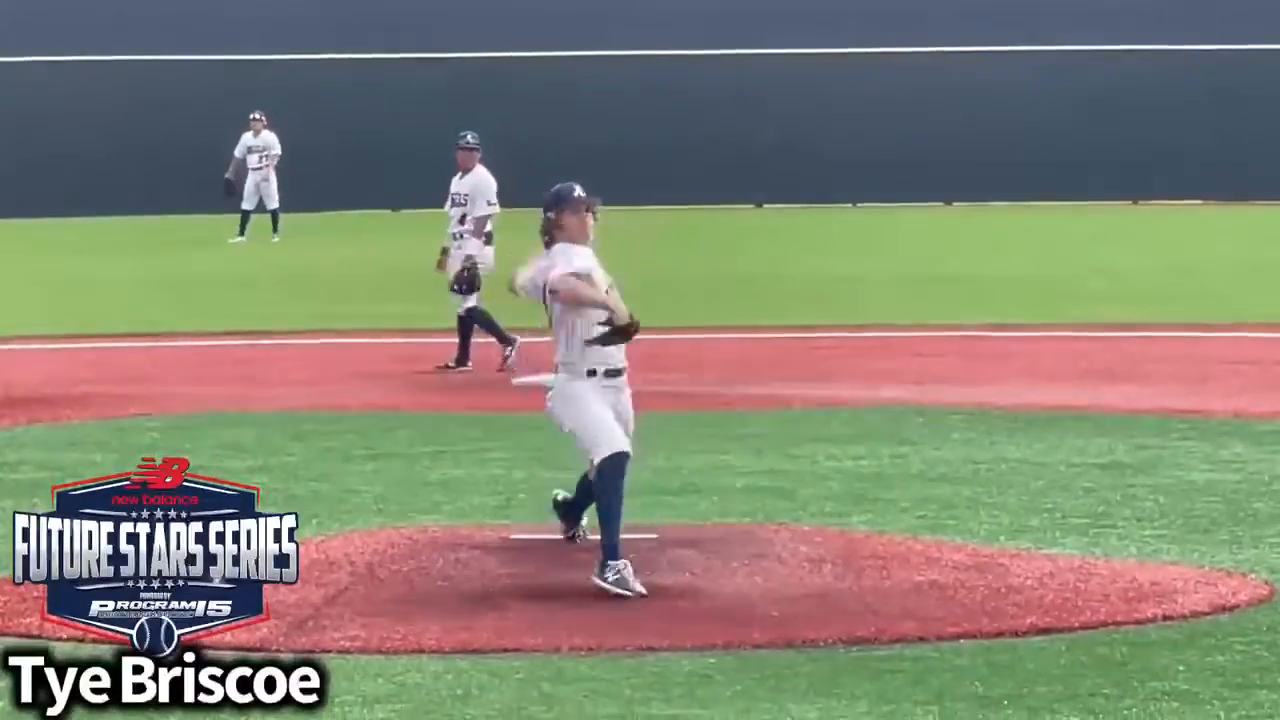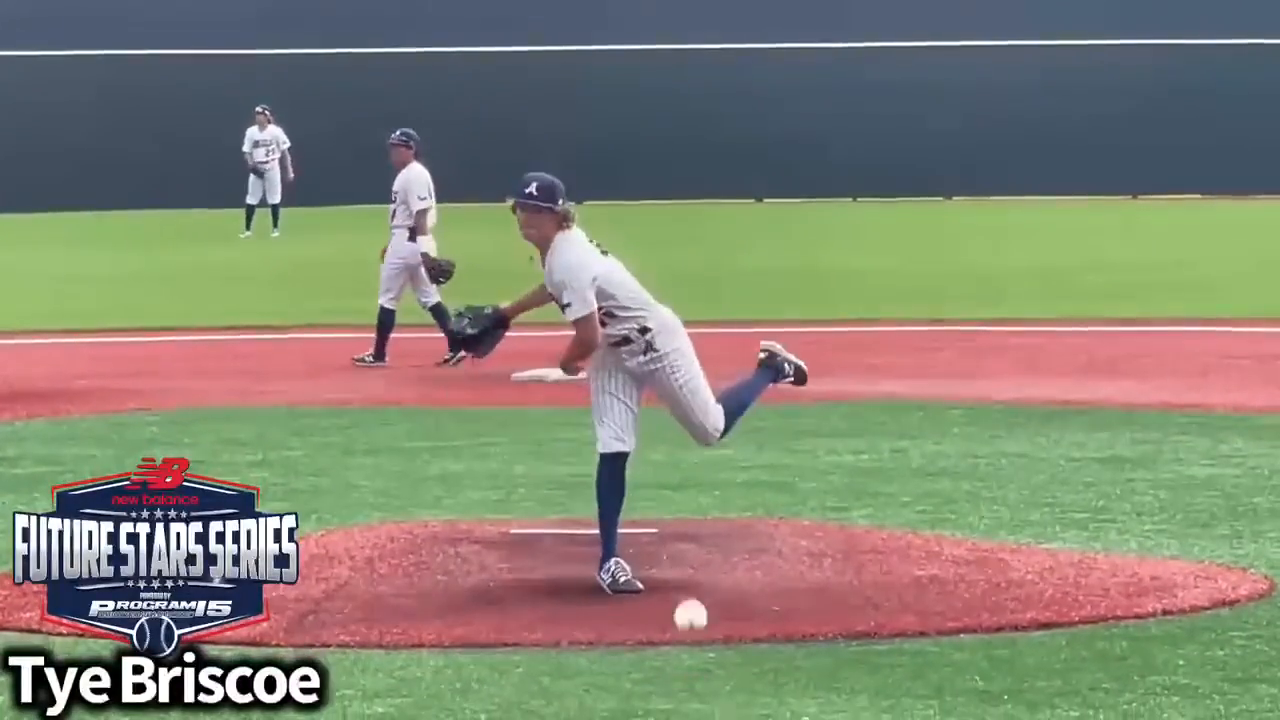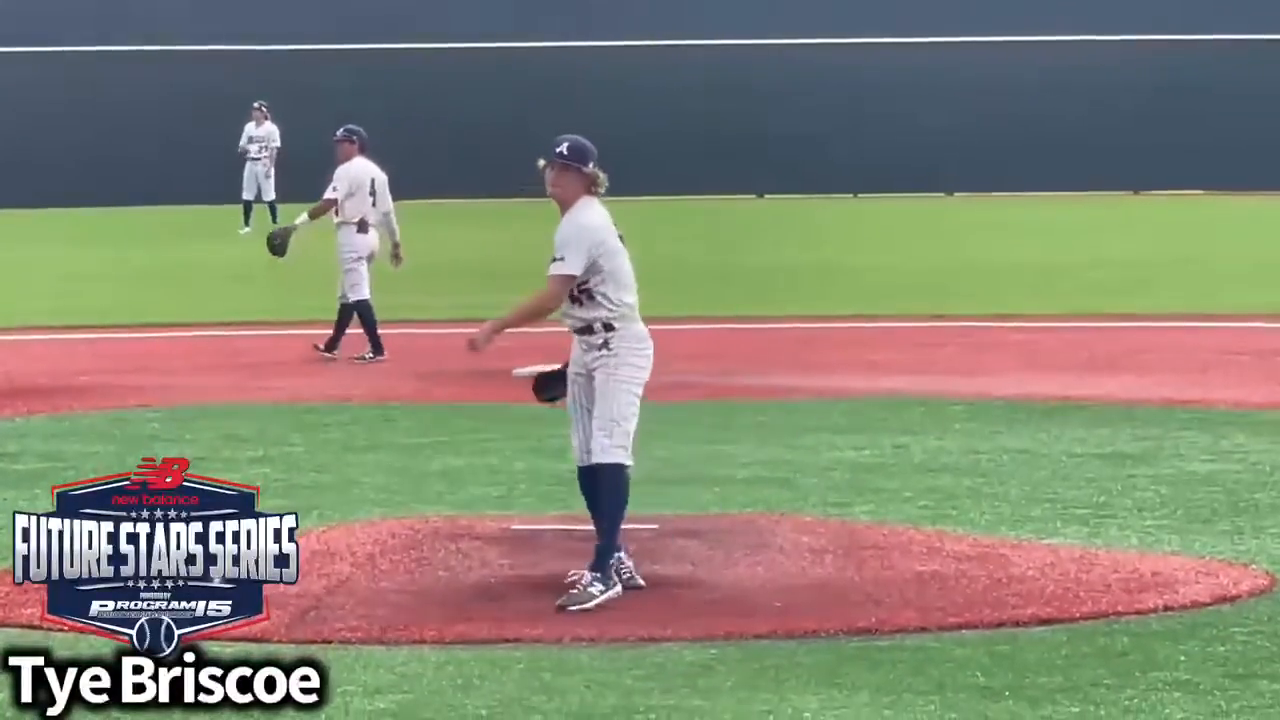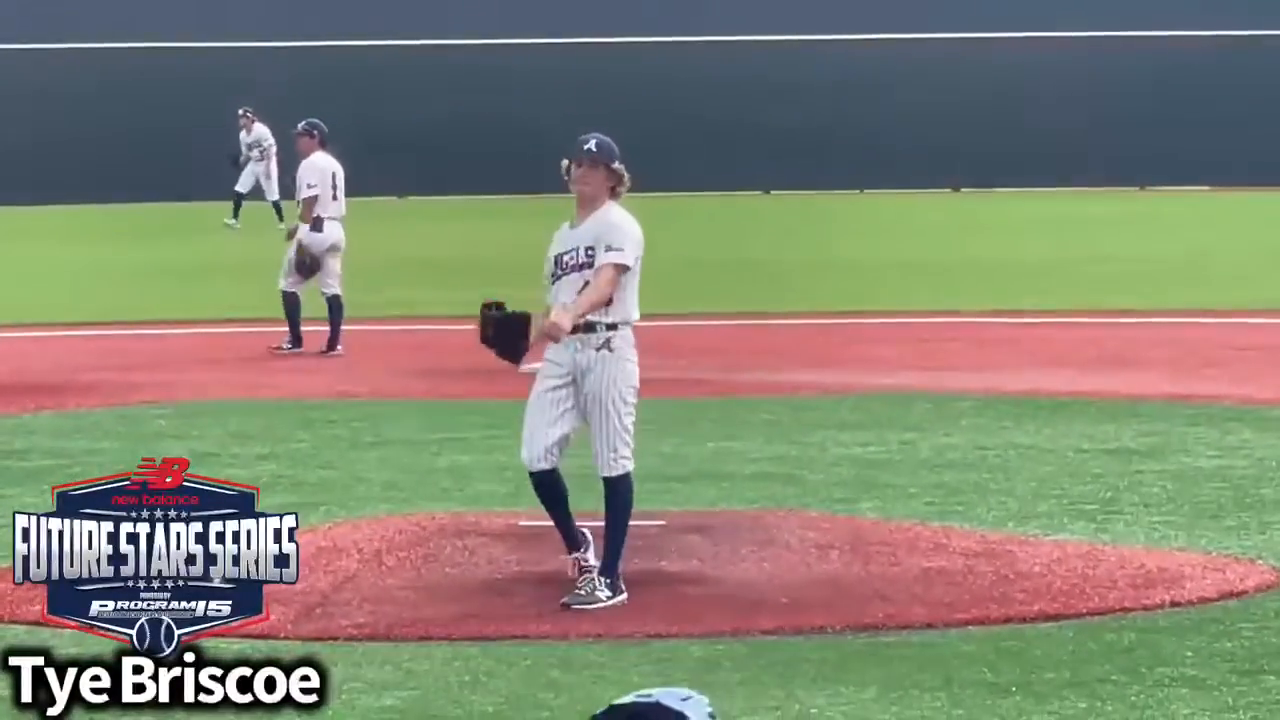
dt=0.5s
person 1, frame 1
left shoulder: (581, 259)
right shoulder: (567, 258)
right elbow: (560, 285)
right wrist: (610, 303)
left hip: (613, 384)
right hip: (580, 388)
left knee: (608, 463)
right knee: (614, 454)
left ankle: (571, 511)
right ankle: (610, 563)
person 1, frame 2
left shoulder: (569, 259)
right shoulder: (558, 244)
left elbow: (587, 336)
left wrist: (569, 361)
right wrist: (513, 308)
left hip: (656, 344)
right hip: (613, 351)
left knee: (711, 428)
right knee: (611, 450)
left ankle: (772, 368)
right ankle: (608, 559)
person 1, frame 3
left shoulder: (582, 224)
right shoulder: (582, 219)
left elbow: (552, 298)
left wrist: (492, 328)
right wrist: (573, 353)
left hip: (620, 348)
right hip: (587, 348)
left knee: (609, 453)
right knee: (588, 458)
left ankle: (602, 572)
right ankle: (613, 557)
person 1, frame 4
left shoulder: (620, 224)
right shoulder: (561, 235)
left elbow: (606, 280)
left wrist: (571, 317)
right wrist: (528, 328)
left hip: (608, 348)
right hip: (560, 351)
left knee: (613, 463)
right knee: (537, 458)
left ankle: (609, 578)
right ankle: (577, 545)
person 2, frame 1
left shoulder: (483, 180)
right shoulder: (457, 179)
left elbow: (482, 220)
left wrist: (470, 252)
right wrist: (445, 249)
left hip: (475, 248)
right hip: (458, 247)
left knee: (466, 302)
right knee: (464, 302)
left ankle: (508, 342)
right ankle: (462, 359)
person 2, frame 2
left shoulder: (412, 176)
right shoulder: (414, 173)
left elbow: (421, 214)
left wrist: (425, 251)
right wrist: (399, 245)
left hip: (408, 243)
right hip: (417, 243)
left knee: (388, 298)
right knee: (428, 297)
left ankle: (378, 354)
right ankle: (455, 346)
person 2, frame 3
left shoulder: (347, 170)
right shoulder: (378, 173)
left elbow: (328, 203)
right elbow: (388, 212)
left wrist: (298, 223)
right wrist: (396, 243)
left hip: (353, 235)
right hip: (370, 235)
left knee: (358, 294)
right knee: (347, 293)
left ankle: (377, 349)
right ankle: (333, 344)
person 2, frame 4
left shoulder: (310, 164)
right shoulder: (335, 164)
left elbow: (309, 202)
left wrist: (301, 235)
left hip: (314, 231)
right hip: (335, 229)
left knee: (290, 284)
right knee: (332, 288)
left ankle: (294, 340)
right ankle: (334, 343)
